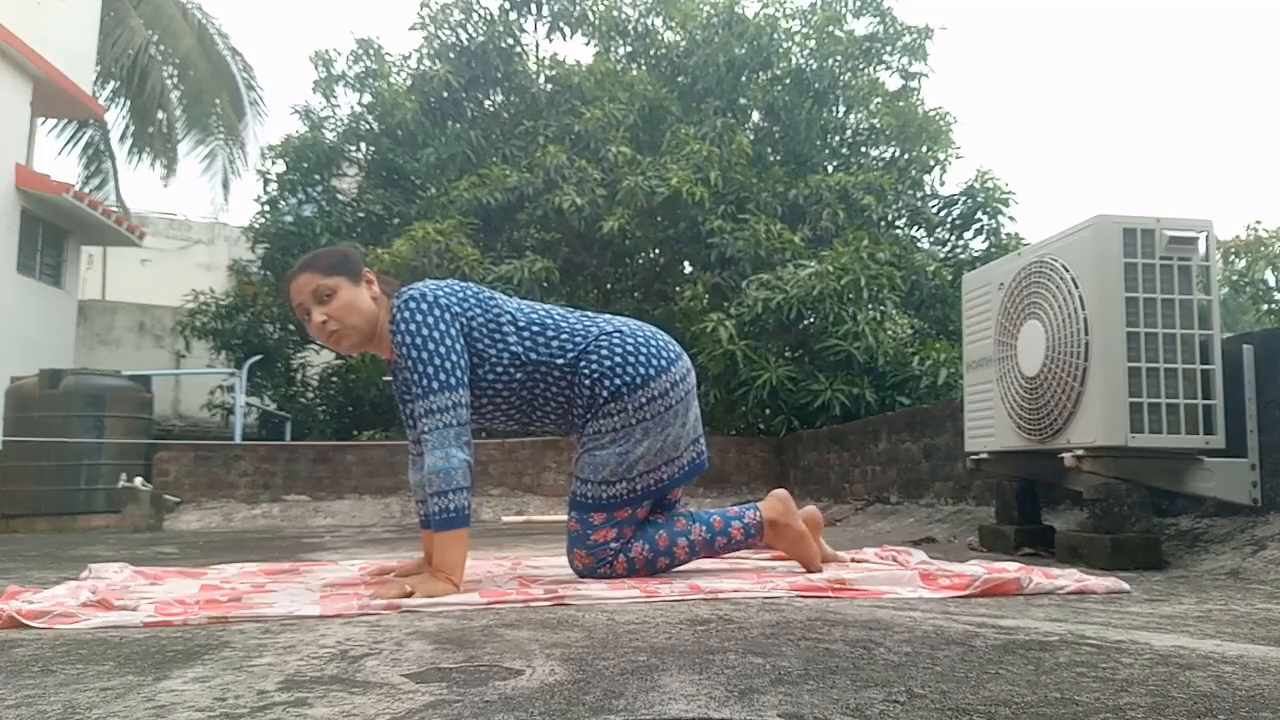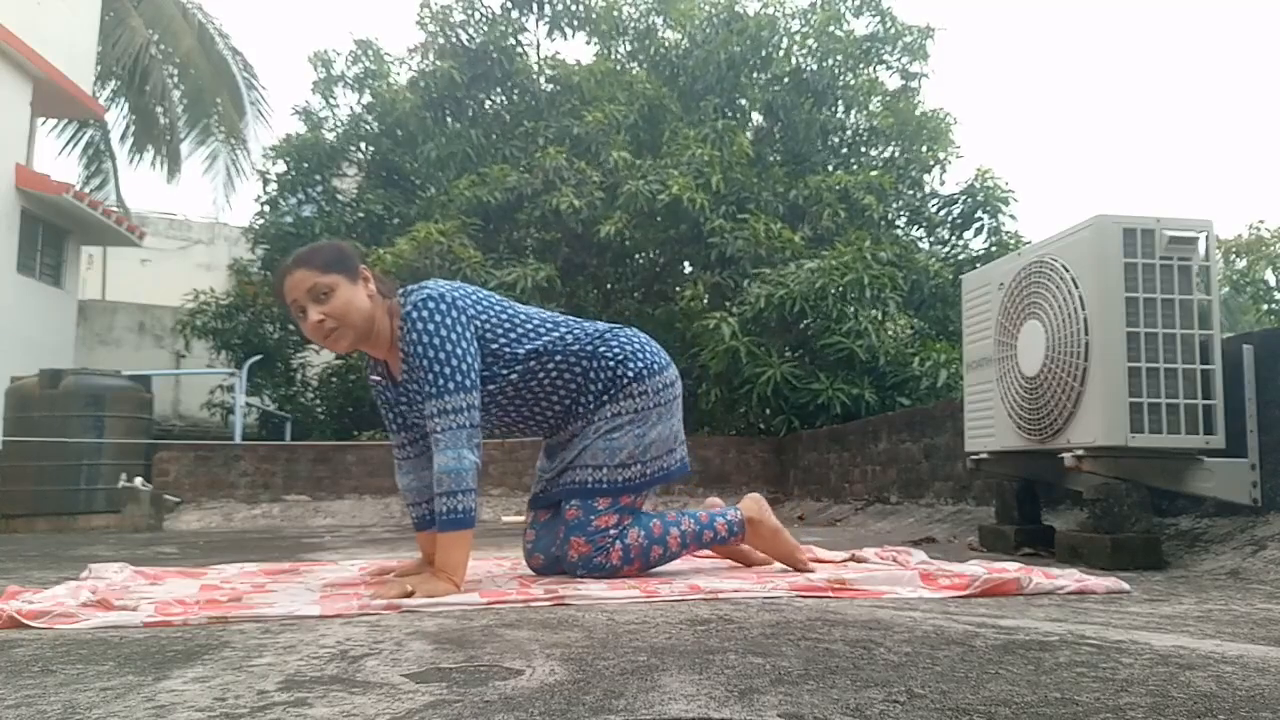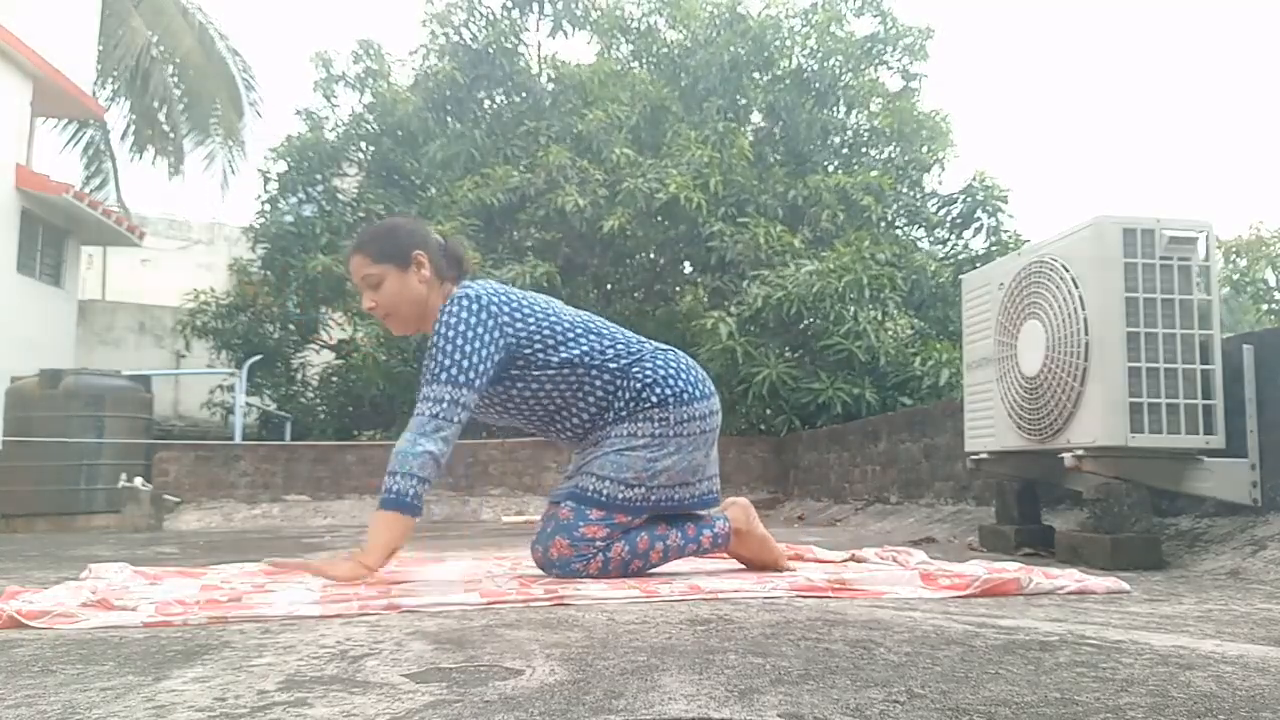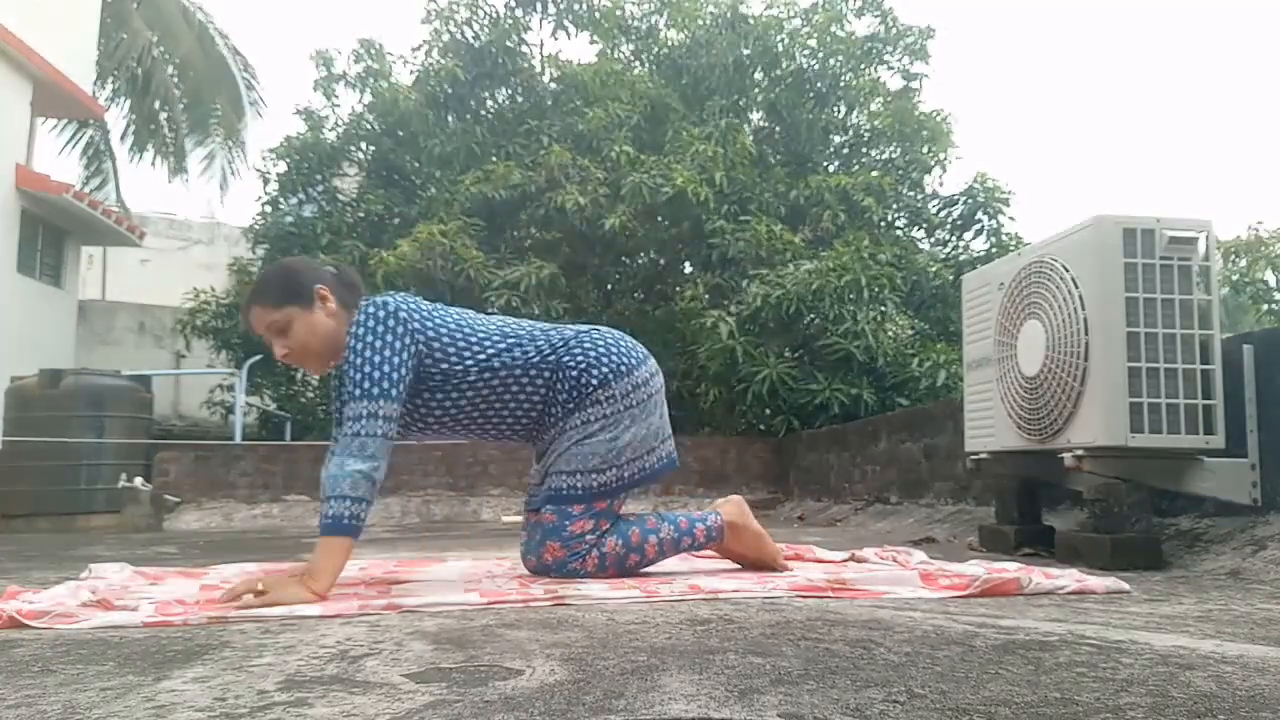
dt=0.7s
person 1, frame 1
left shoulder: (416, 309)
right shoulder: (402, 359)
left elbow: (447, 439)
right elbow: (424, 453)
left wrist: (446, 575)
right wrist: (431, 558)
left hip: (634, 381)
right hip: (637, 384)
left knee: (596, 554)
right knee: (642, 524)
left ankle: (768, 516)
right ankle: (766, 523)
person 1, frame 2
left shoulder: (428, 309)
right shoulder: (382, 368)
left elbow: (456, 439)
right elbow: (413, 457)
left wrist: (448, 575)
right wrist: (430, 557)
left hip: (630, 380)
right hip: (583, 413)
left knee: (586, 551)
right knee: (545, 553)
left ankle: (741, 520)
right ankle: (705, 525)
person 1, frame 3
left shoulder: (468, 309)
right shoulder: (452, 339)
left elbow: (434, 431)
right elbow: (429, 432)
left wrist: (367, 558)
right wrist: (373, 550)
left hip: (665, 407)
right hip: (630, 422)
left knee: (565, 554)
right knee: (556, 552)
left ankle: (728, 528)
right ankle: (719, 519)
person 1, frame 4
left shoulder: (378, 320)
right shoulder: (352, 369)
left elbow: (364, 453)
right elbow: (346, 460)
left wrist: (316, 583)
right wrist: (312, 568)
left hip: (609, 381)
right hip: (579, 404)
left knee: (558, 555)
right knee: (548, 548)
left ankle: (720, 523)
right ankle: (711, 524)
